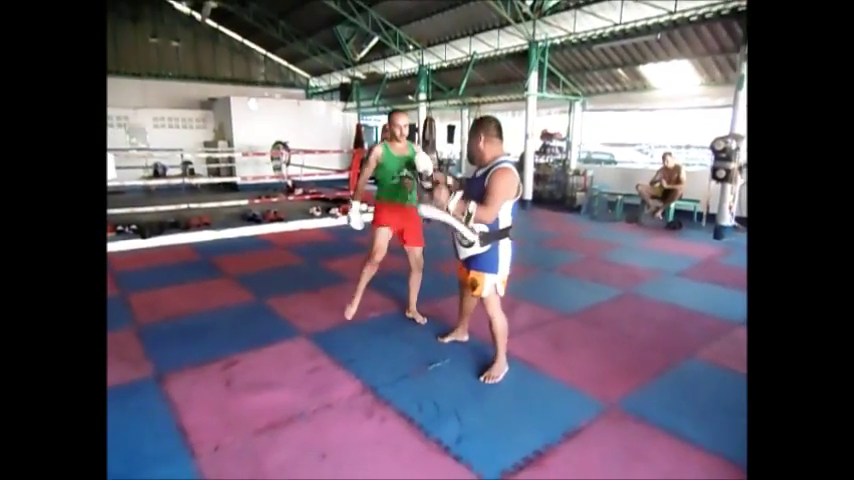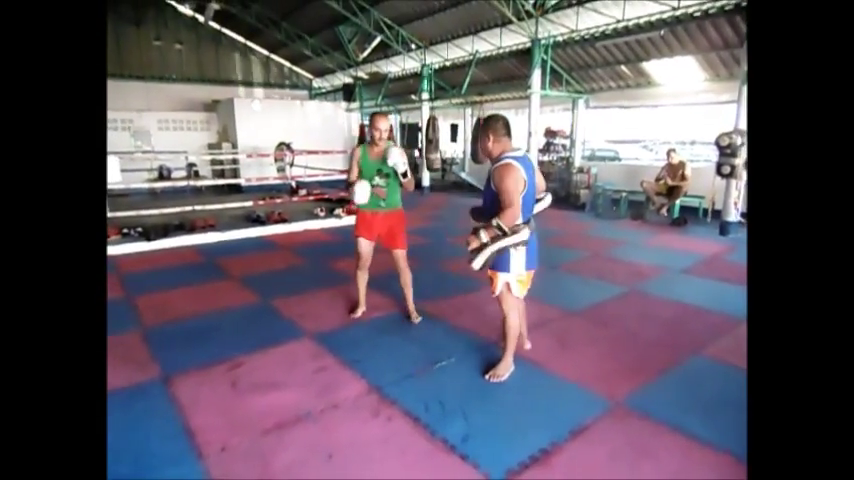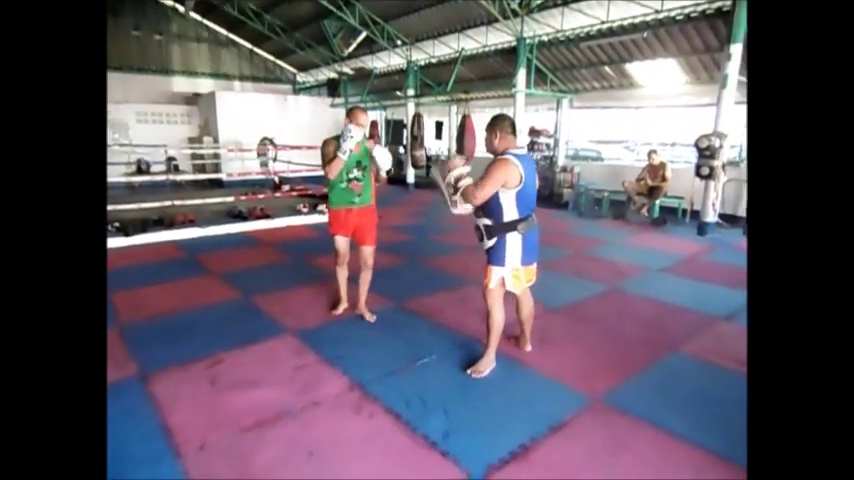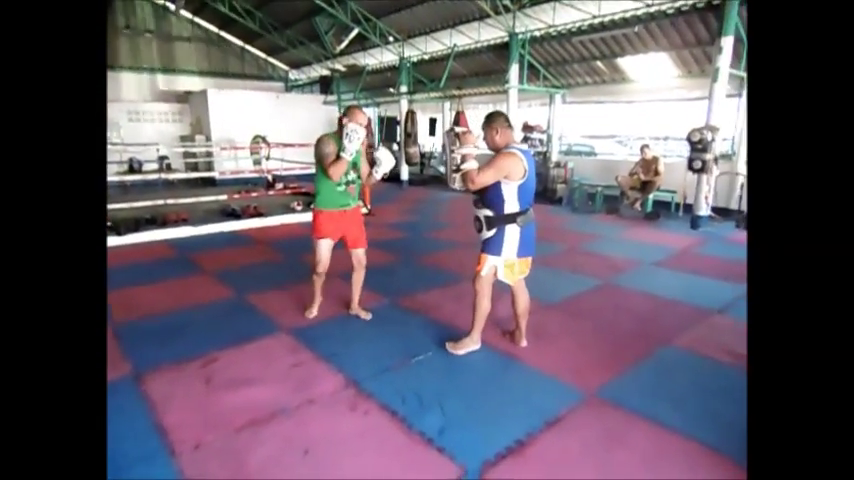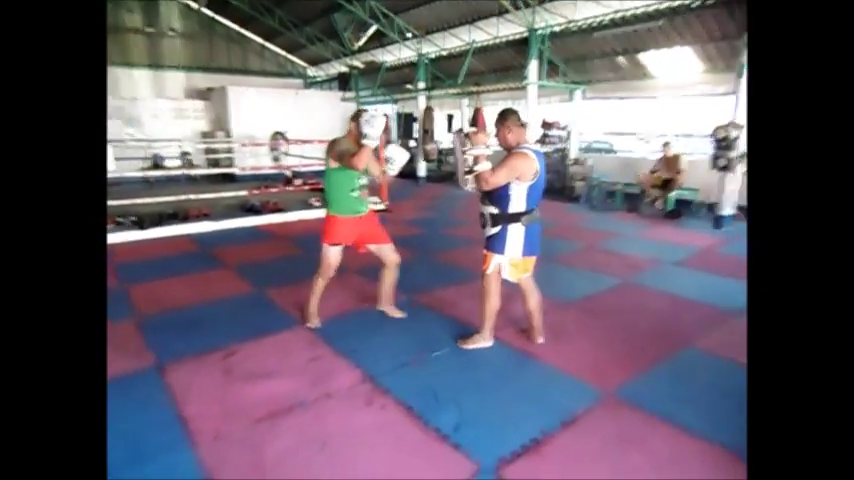
dt=0.3s
person 1, frame 1
left shoulder: (503, 173)
right shoulder: (485, 167)
left elbow: (486, 213)
right elbow: (472, 192)
left wrist: (449, 202)
right wrist: (450, 190)
left hip: (493, 250)
right hip: (477, 246)
left knee: (491, 307)
right knee: (467, 290)
left ankle: (501, 361)
right ankle: (461, 331)
person 1, frame 2
left shoulder: (505, 169)
right shoulder: (522, 160)
left elbow: (511, 213)
right elbow: (541, 187)
left wrist: (481, 237)
left hip: (511, 247)
right hip: (518, 242)
left knee: (507, 302)
right knee: (511, 296)
left ankle: (507, 360)
right ankle: (522, 338)
person 1, frame 3
left shoulder: (503, 165)
right shoulder: (526, 160)
left elbow: (474, 198)
left wrist: (457, 172)
left hip: (509, 241)
right hip: (524, 236)
left knee: (493, 298)
right knee: (522, 291)
left ankle: (489, 356)
right ankle: (525, 339)
person 1, frame 4
left shoulder: (507, 158)
right shoulder: (523, 155)
left elbow: (473, 182)
left wrist: (466, 149)
left hip: (506, 234)
right hip: (519, 230)
left knee: (482, 285)
right knee: (518, 284)
left ankle: (473, 338)
right ankle: (520, 334)
person 1, frame 5
left shoulder: (519, 159)
right shoulder: (534, 154)
left elbow: (486, 182)
left wrist: (478, 150)
left hip: (509, 232)
right hip: (525, 229)
left knee: (491, 283)
right knee: (526, 280)
left ankle: (485, 336)
right ankle: (536, 331)
person 2, frame 1
left shoulder: (415, 150)
right shoulder: (379, 150)
right elbow: (363, 180)
left wrist: (428, 172)
right wrist: (354, 207)
left hip: (410, 211)
right hip: (386, 207)
left knee: (417, 263)
right knee: (377, 255)
left ankle: (412, 308)
right ankle: (356, 299)
person 2, frame 2
left shoulder: (397, 152)
right shoulder: (359, 152)
left elbow: (410, 188)
right elbow: (351, 181)
left wrist: (403, 170)
left hip: (393, 214)
right hip: (367, 215)
left knee: (402, 263)
right knee: (363, 262)
left ankle: (410, 306)
right ankle: (361, 304)
person 2, frame 3
left shoulder: (369, 146)
right shoulder: (331, 144)
left elbow: (377, 180)
right elbow: (330, 174)
left wrist: (384, 168)
right wrist: (345, 149)
left hip: (365, 210)
right hip: (339, 211)
left knee: (367, 261)
right knee: (341, 258)
left ankle: (361, 305)
right ankle: (343, 300)
person 2, frame 4
left shoulder: (360, 146)
right shoulder: (326, 142)
left elbow: (366, 179)
right elbow: (333, 175)
left wrist: (380, 170)
right wrist: (348, 150)
left hip: (352, 212)
right hip: (327, 214)
left knee: (360, 262)
right knee: (321, 267)
left ankle: (355, 305)
right ankle: (316, 299)
person 2, frame 5
left shoulder: (367, 149)
right shoulder: (338, 147)
left elbow: (382, 177)
right elbow: (360, 164)
left wrist: (394, 165)
right wrist: (370, 138)
left hip: (364, 216)
right hip: (339, 219)
left knee: (392, 259)
right knee: (326, 270)
left ankle: (384, 301)
right ankle: (311, 310)
